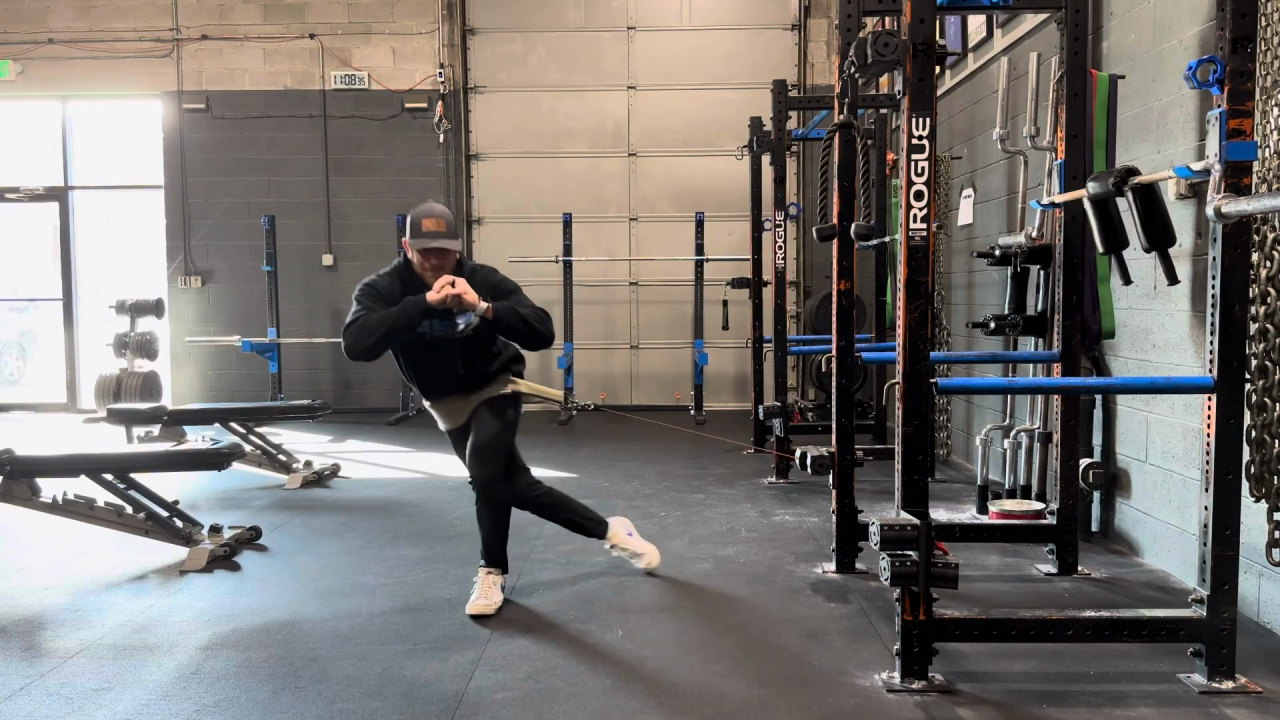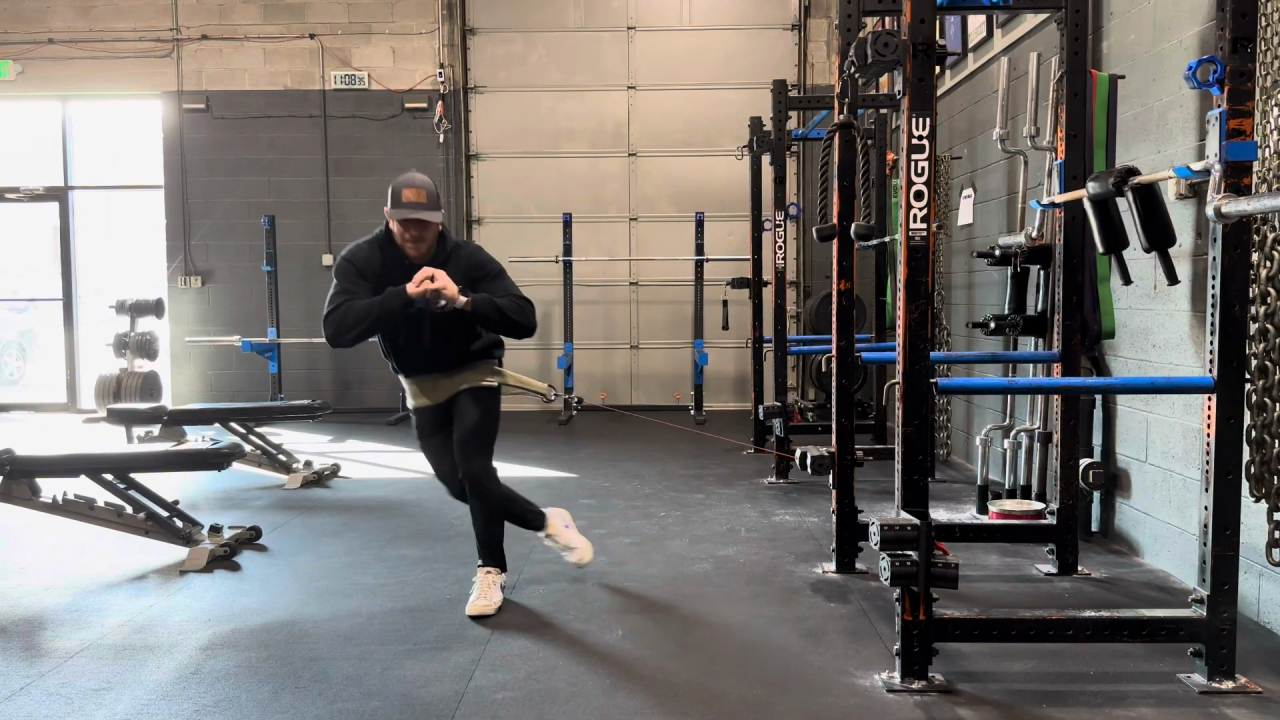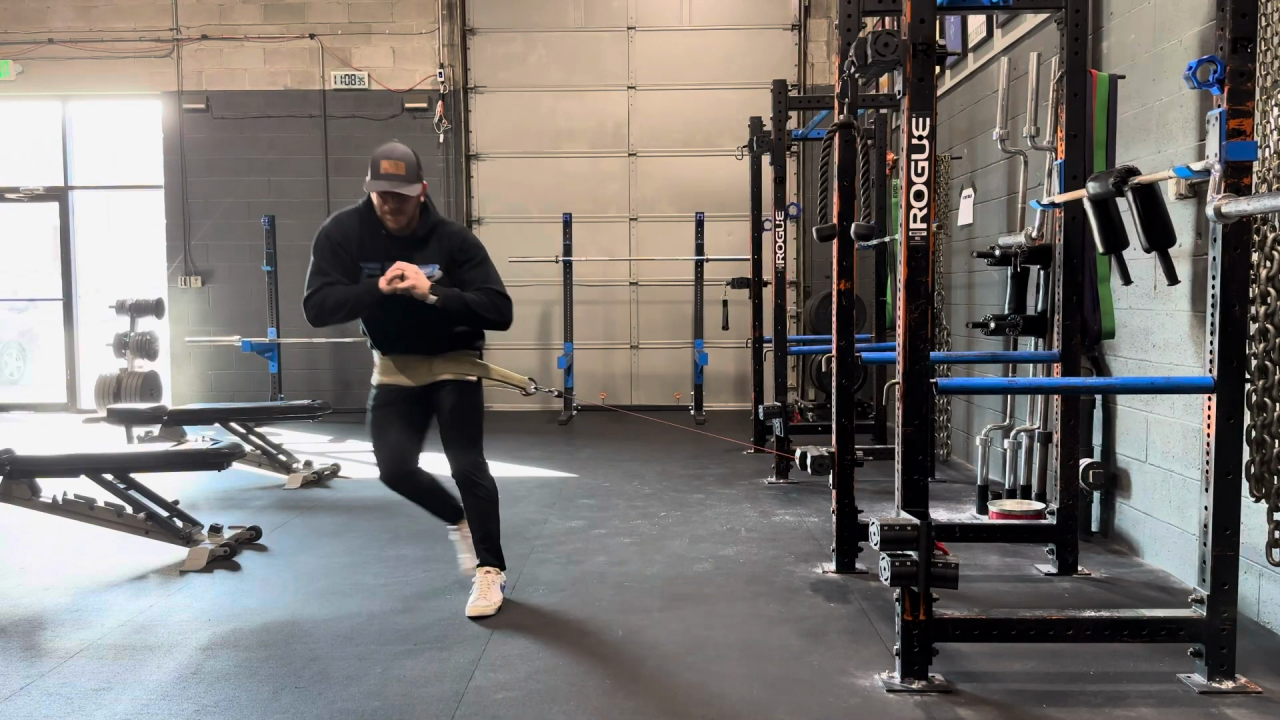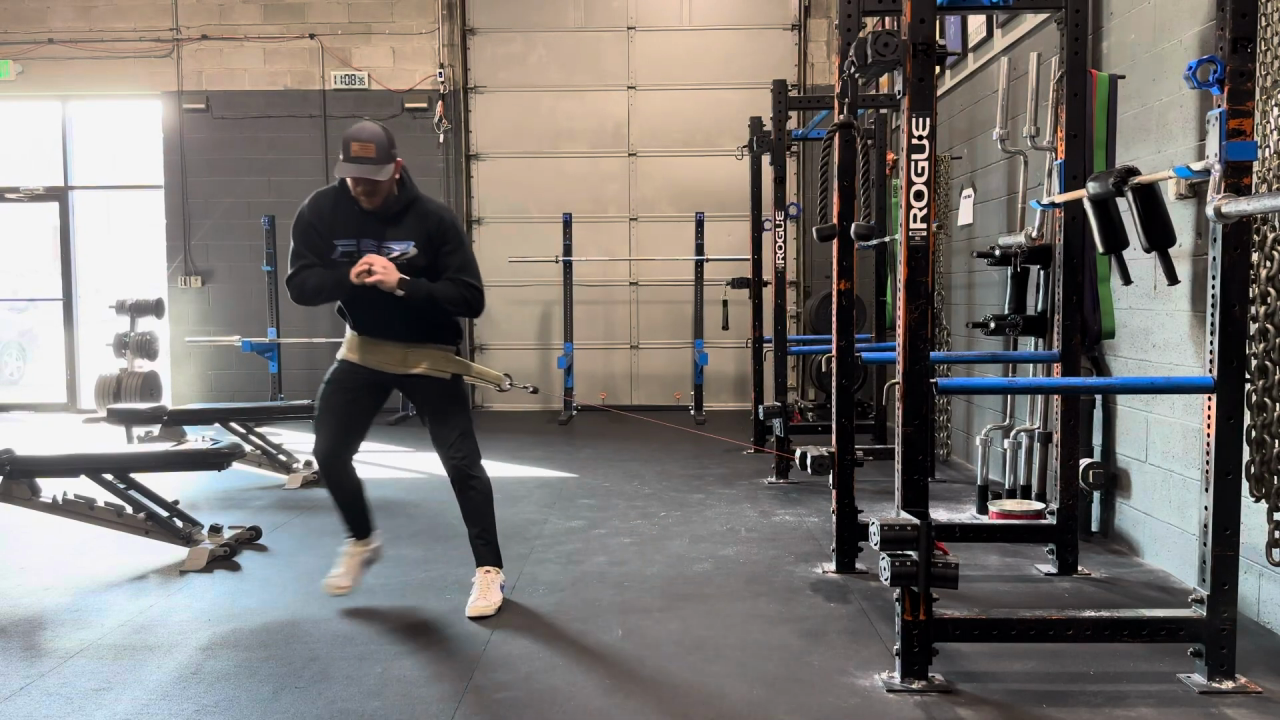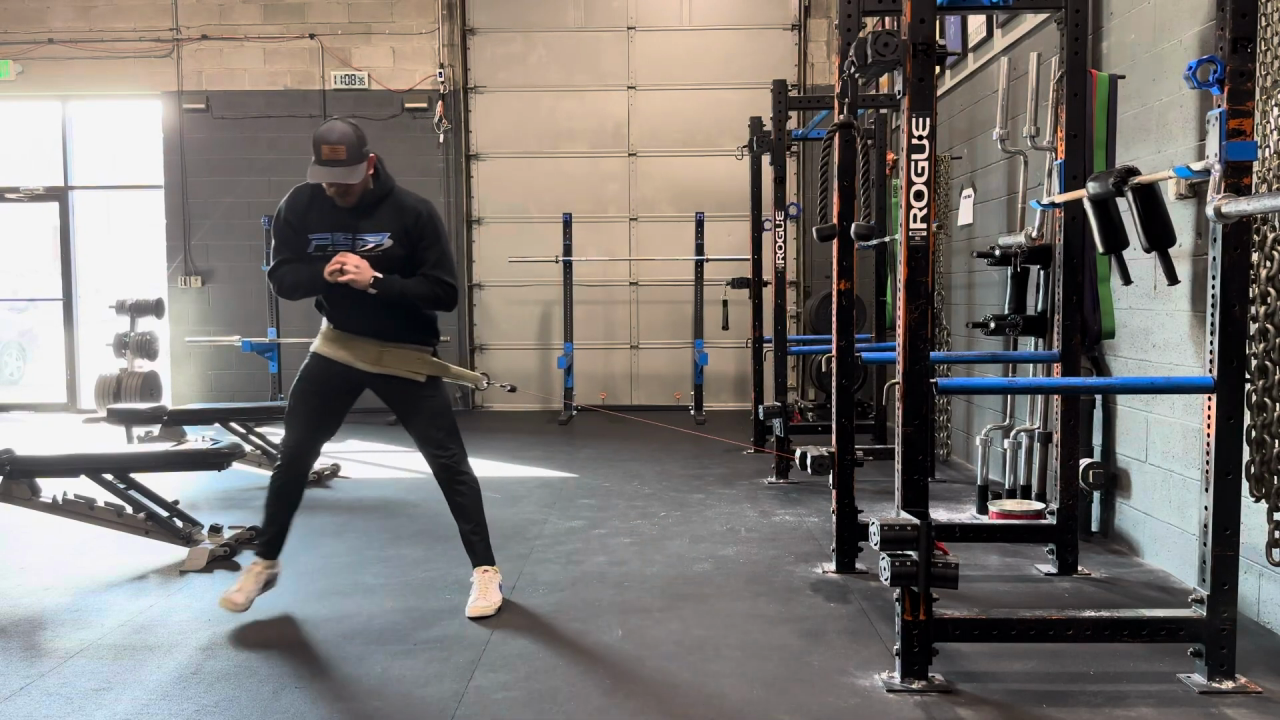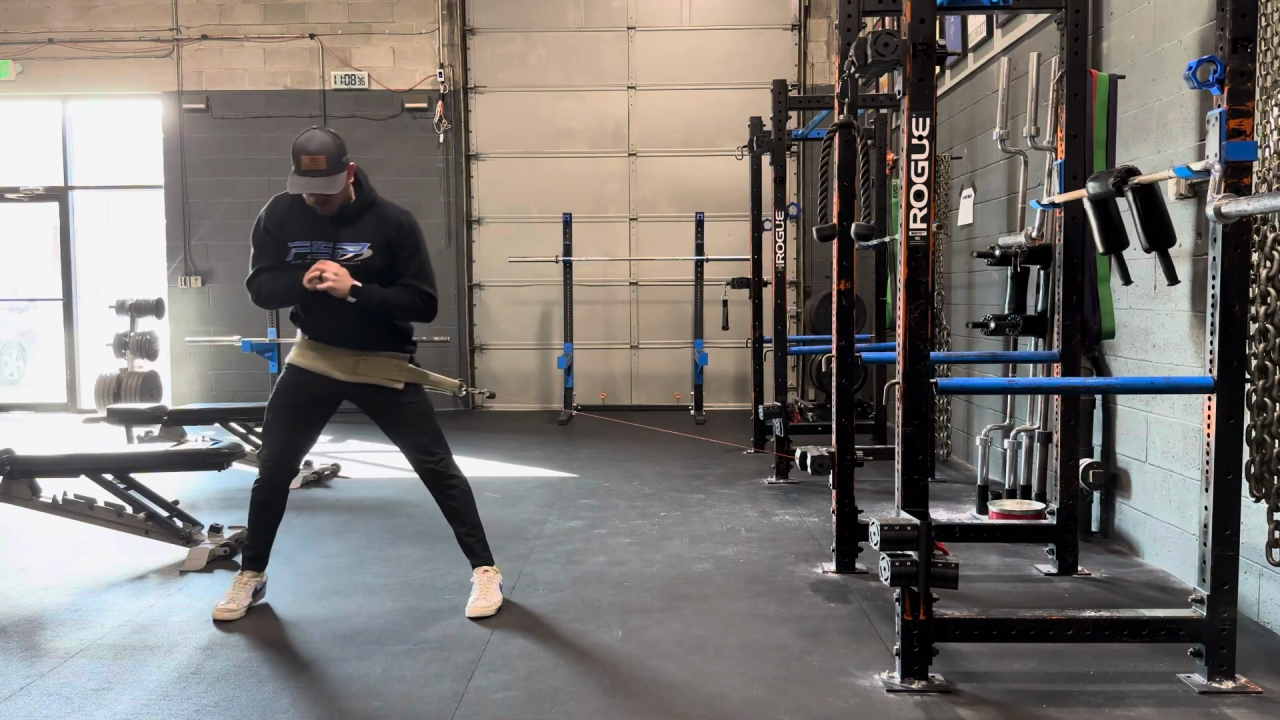
dt=0.1s
person 1, frame 1
left shoulder: (485, 280)
right shoulder: (382, 288)
left elbow: (543, 333)
right elbow: (357, 344)
left wrist: (482, 307)
right wrist: (424, 303)
left hip: (495, 390)
right hip: (449, 407)
left knee: (488, 471)
right knee: (517, 488)
left ankle: (493, 572)
right ankle: (610, 530)
person 1, frame 2
left shoulder: (468, 258)
right shoulder: (360, 261)
left elbow: (524, 321)
right elbow: (337, 330)
left wrist: (461, 300)
right wrist: (404, 294)
left hip: (473, 372)
right hip: (422, 386)
left knee: (475, 470)
right knee: (461, 485)
left ankle: (490, 570)
right ankle: (546, 522)
person 1, frame 3
left shoulder: (453, 239)
right shoulder: (342, 233)
left elbow: (498, 312)
right elbow: (317, 307)
left wrist: (431, 293)
right wrist: (376, 289)
left hip: (451, 362)
right hip: (393, 365)
left knee: (468, 466)
right knee: (395, 471)
left ankle: (490, 571)
right ankle: (460, 521)
person 1, frame 4
left shoulder: (433, 218)
right shoulder: (320, 211)
left elbow: (470, 298)
right elbow: (300, 285)
left wrist: (401, 284)
right wrist: (348, 277)
left hip: (430, 352)
right hip: (366, 349)
left knee: (461, 460)
right knee: (329, 453)
left ankle: (489, 570)
right ankle: (361, 541)
person 1, frame 5
left shoulder: (413, 212)
right shoulder: (299, 207)
left elbow: (444, 294)
right elbow: (282, 280)
left wrist: (374, 281)
right wrist: (323, 273)
left hip: (404, 353)
right hip: (338, 346)
left knee: (449, 460)
right knee: (294, 456)
left ankle: (485, 570)
right ankle: (264, 563)
person 1, frame 6
left shoulder: (392, 222)
right shoulder: (279, 215)
left elbow: (423, 303)
right elbow: (261, 289)
left wrist: (354, 290)
right wrist: (303, 282)
left hip: (384, 361)
right hip: (316, 355)
left knee: (436, 466)
right knee: (273, 467)
left ankle: (485, 571)
right ankle: (251, 576)
